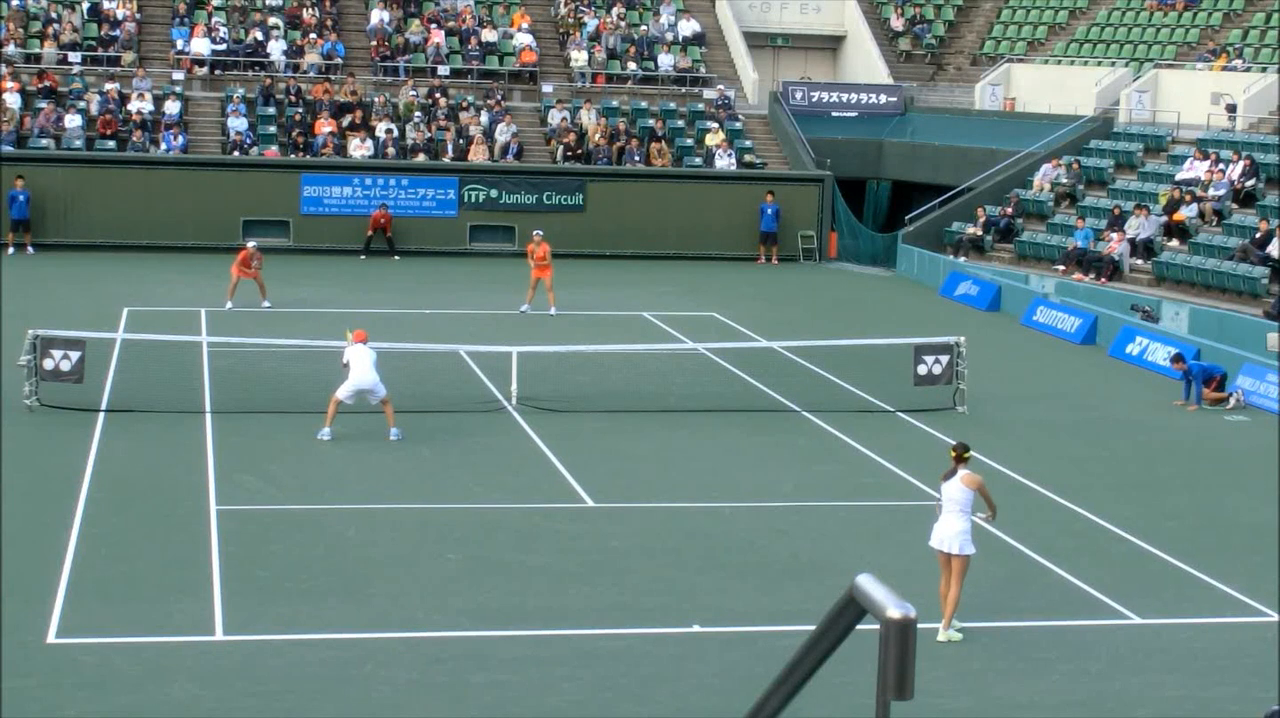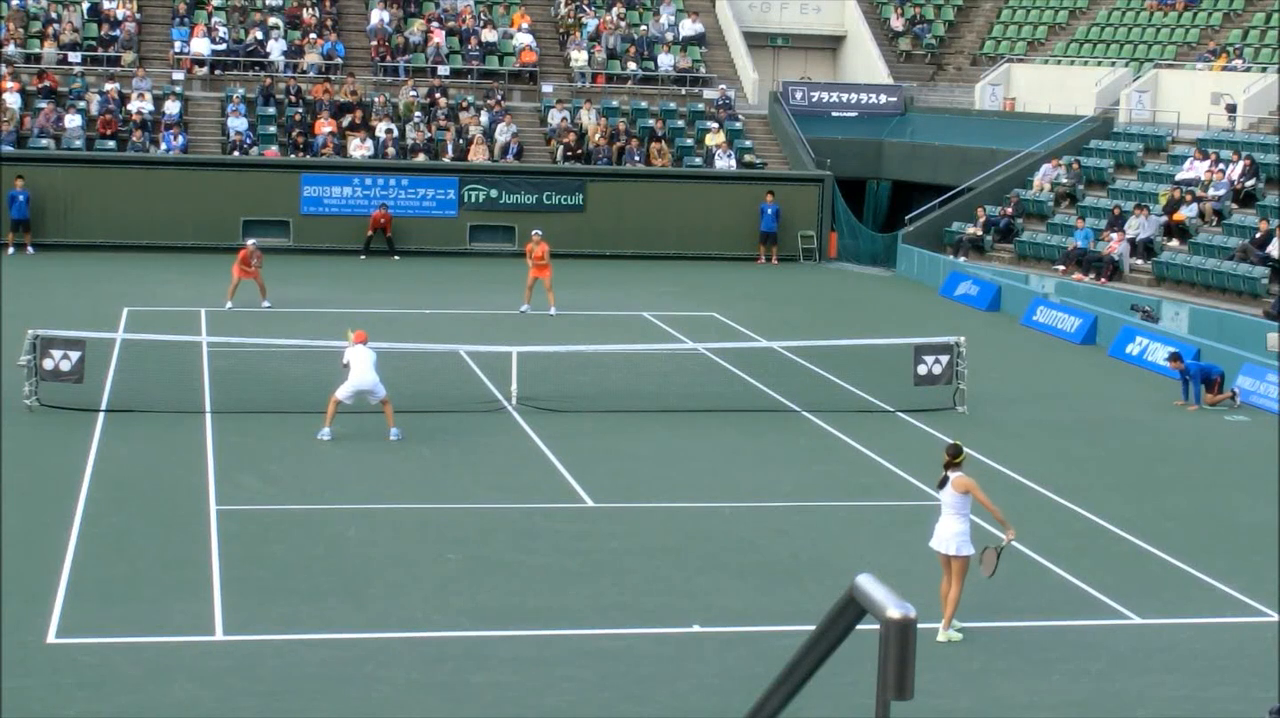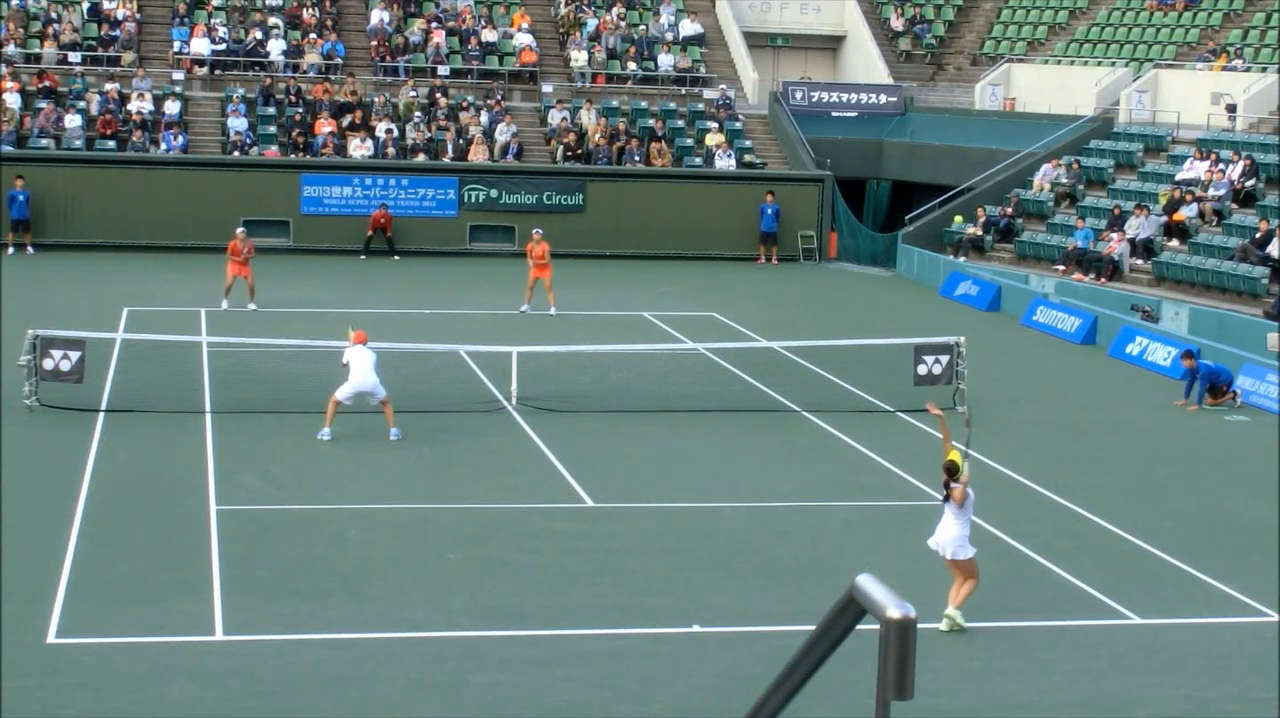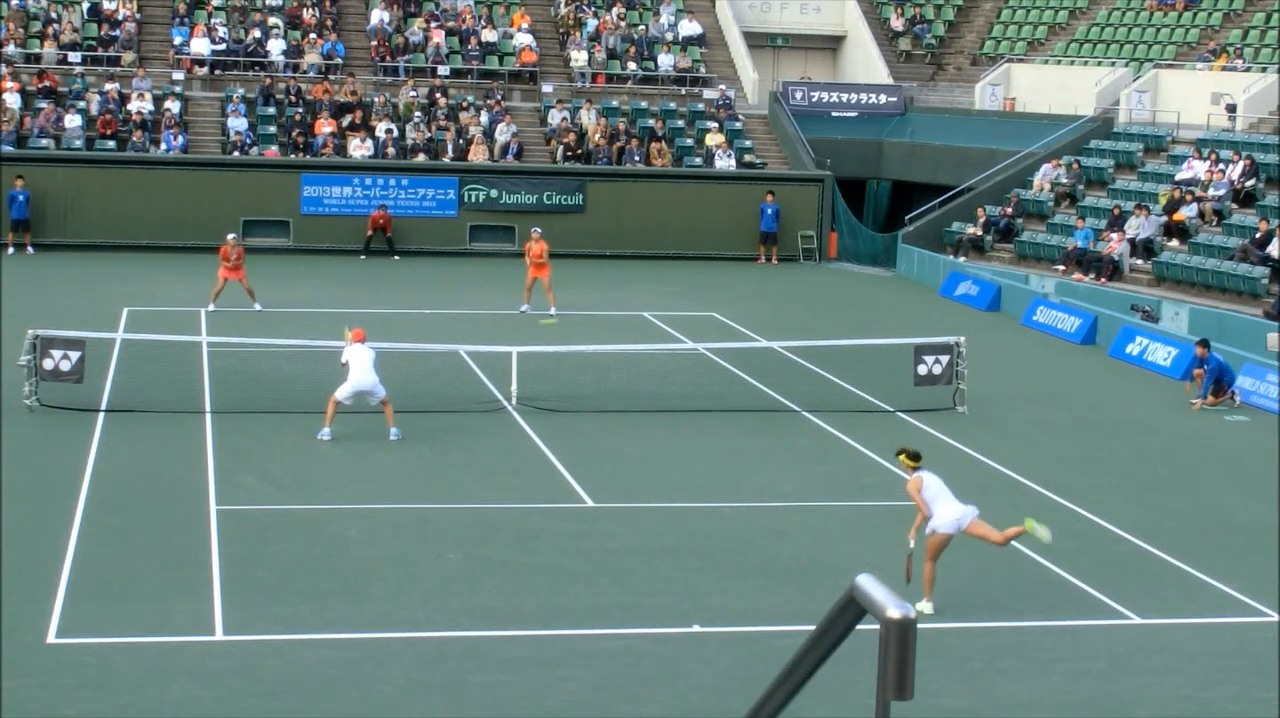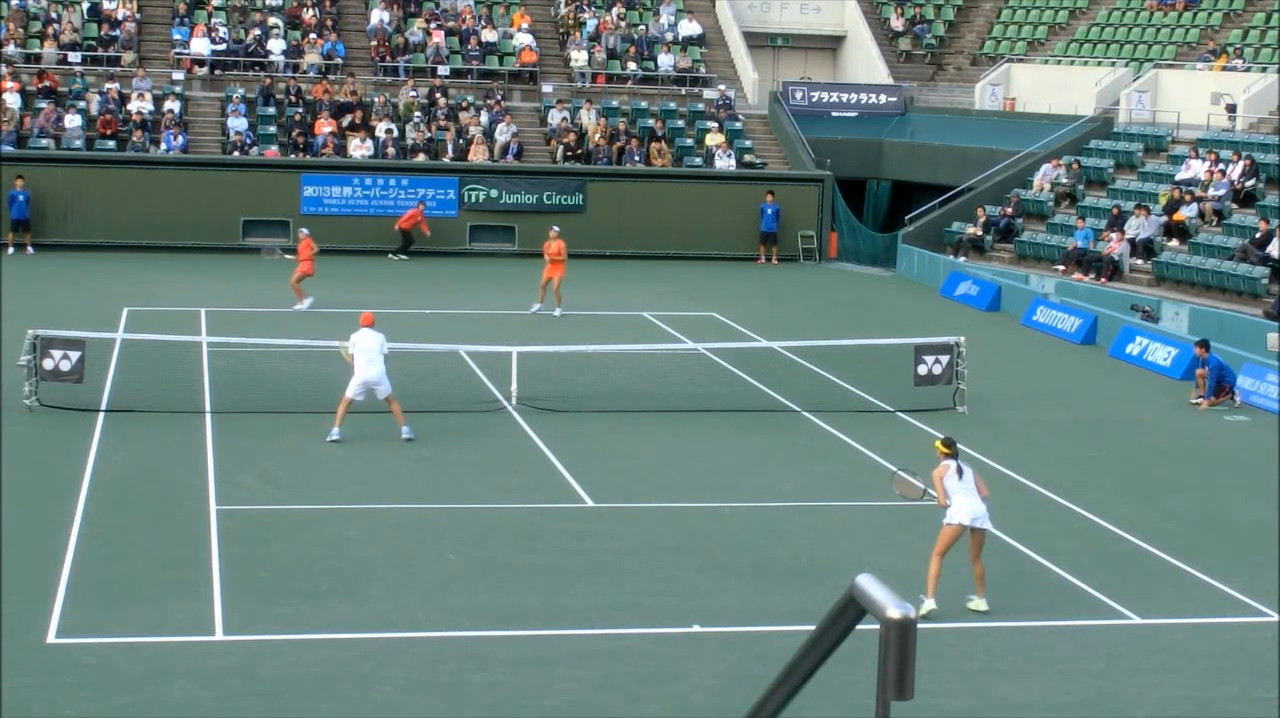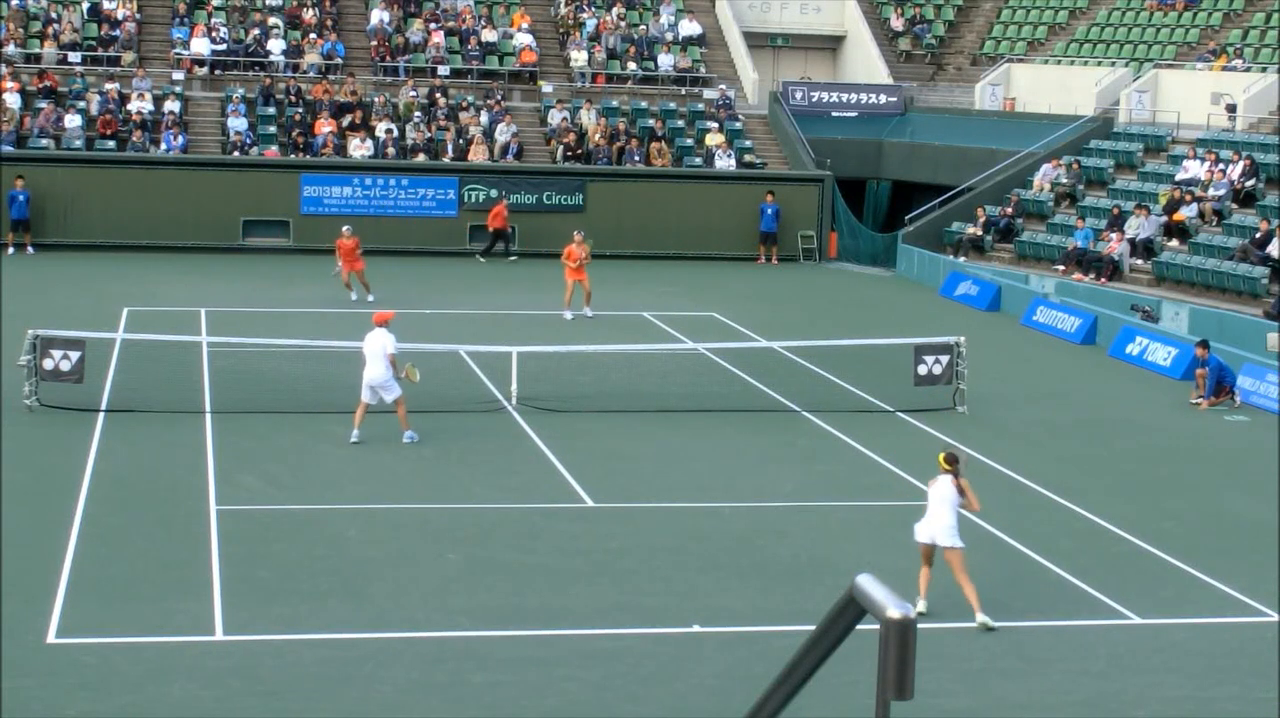
dt=0.7s
person 1, frame 1
left shoulder: (946, 477)
right shoulder: (974, 479)
right elbow: (989, 502)
right wrist: (992, 513)
left hip: (941, 530)
right hip: (959, 534)
left knee: (945, 579)
right knee: (956, 584)
left ankle: (947, 620)
right ankle: (945, 630)
person 1, frame 2
left shoulder: (944, 478)
right shoulder: (965, 481)
right elbow: (990, 507)
right wrist: (1007, 528)
left hip: (942, 532)
right hip: (957, 536)
left knee: (947, 579)
right knee: (957, 584)
left ankle: (947, 620)
right ankle: (945, 630)
person 1, frame 3
left shoulder: (950, 475)
right shoulder: (959, 490)
left elbow: (947, 444)
right elbow: (959, 503)
left wrist: (941, 418)
right wrist: (965, 485)
left hip: (944, 536)
right hip: (956, 540)
left knee: (960, 579)
right knee: (972, 578)
left ankle: (948, 618)
right ankle: (953, 609)
person 1, frame 4
left shoulder: (911, 485)
right shoulder: (928, 475)
left elbow: (925, 511)
left wrist: (930, 530)
right wrist: (914, 529)
left hip: (945, 520)
right hip: (962, 513)
left knee: (930, 560)
right knee: (1001, 539)
left ankle: (926, 603)
right ankle: (1028, 526)
person 1, frame 5
left shoulder: (938, 471)
right shoulder: (967, 467)
left elbow: (942, 502)
right elbow: (984, 493)
left wrist: (947, 502)
left hip: (960, 513)
right hip: (980, 512)
left knee: (936, 556)
right knee: (976, 558)
left ankle: (930, 600)
right ankle: (980, 599)
person 1, frame 6
left shoulder: (933, 483)
right shoulder: (960, 482)
right elbow: (976, 508)
left hip: (927, 527)
right hip: (947, 530)
left knee: (926, 565)
right knee: (963, 579)
left ankle: (921, 602)
right ankle: (979, 615)
